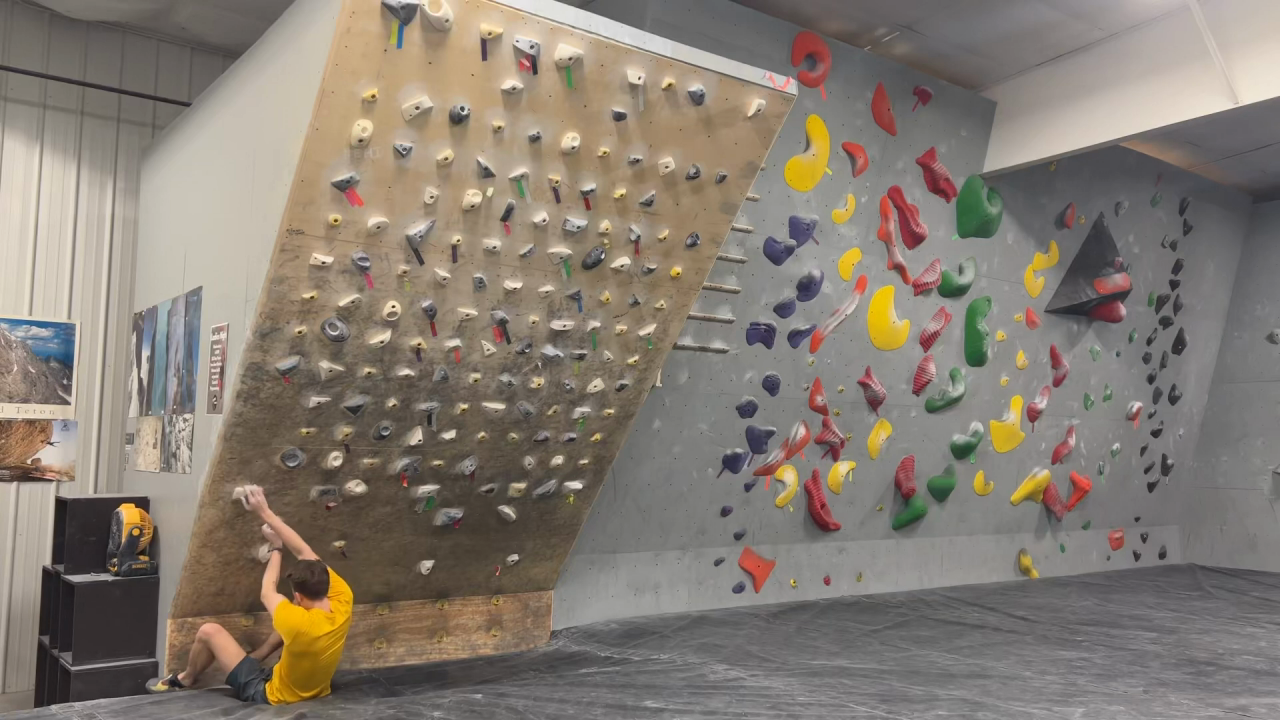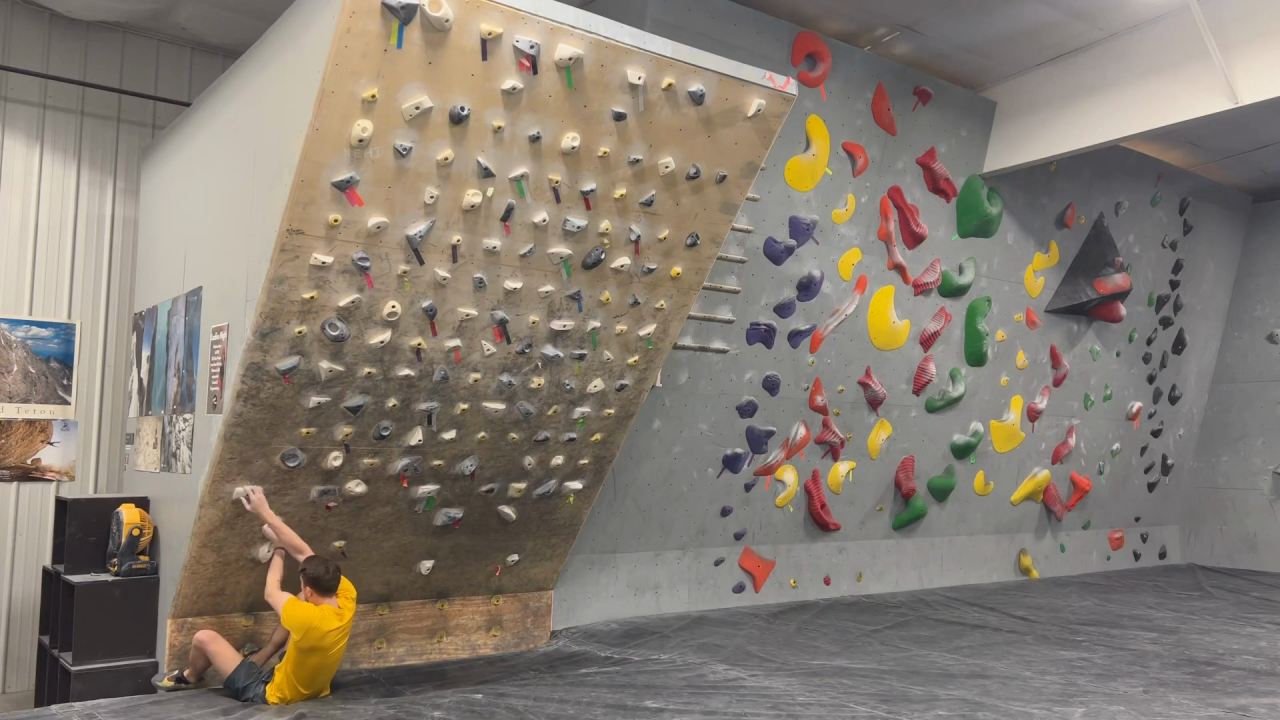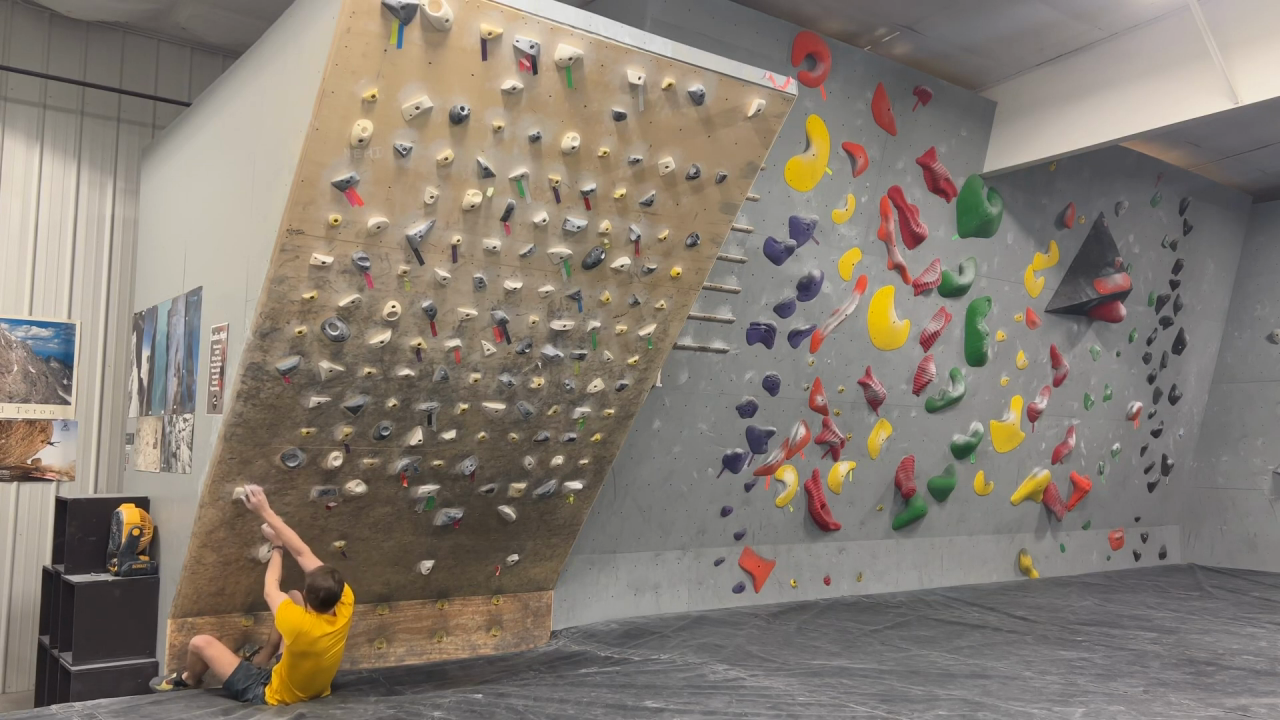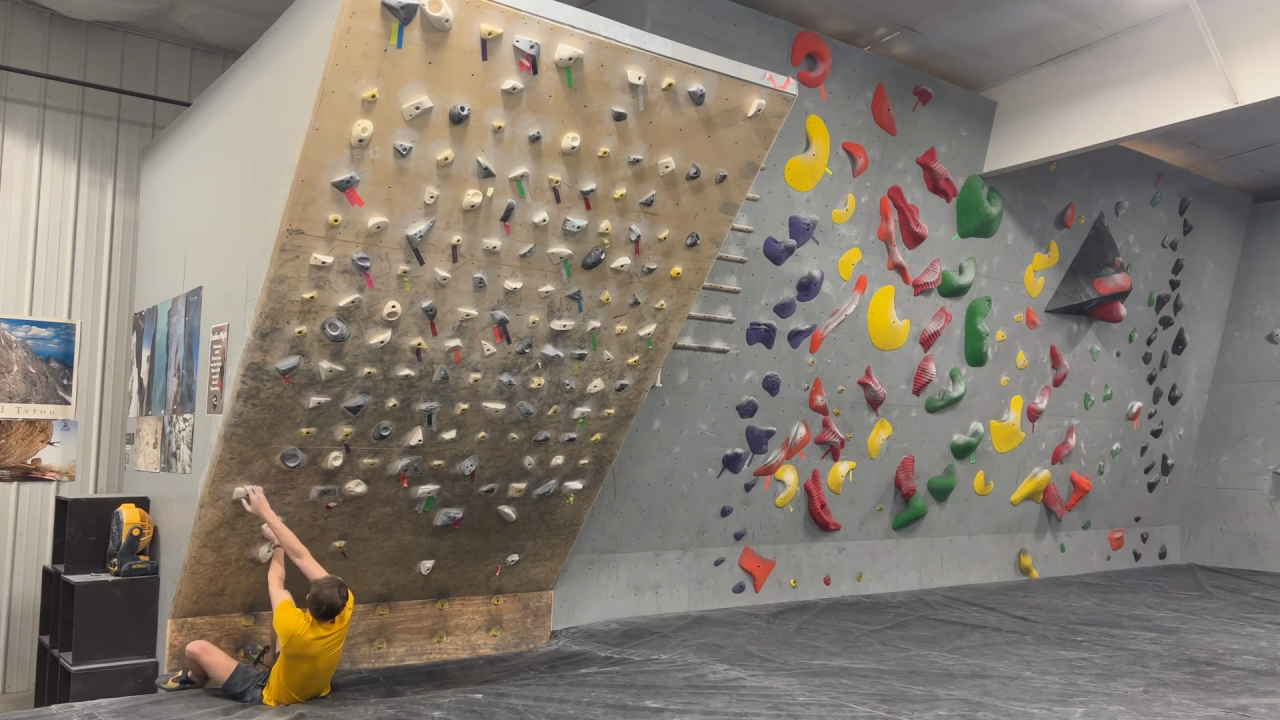
dt=0.5s
person 1, frame 1
left shoulder: (300, 623)
right shoulder: (343, 600)
left elbow: (267, 593)
right elbow: (305, 553)
left wrist: (276, 547)
right wrist: (265, 512)
left hip: (271, 695)
right hip: (313, 688)
left knee: (209, 631)
left ankle: (185, 679)
right ankle: (256, 657)
person 1, frame 2
left shoulder: (310, 618)
right shoulder: (347, 597)
left elbow: (272, 592)
right elbow: (303, 552)
left wrist: (279, 546)
right wrist: (265, 512)
left hip: (271, 694)
right hip: (312, 688)
left knee: (204, 638)
right knee: (297, 599)
left ankle: (189, 677)
right ankle: (259, 658)
person 1, frame 3
left shoulder: (301, 624)
right shoulder: (345, 603)
left elbow: (270, 591)
right elbow: (303, 553)
left wrist: (277, 545)
right wrist: (266, 512)
left hip: (271, 696)
right hip: (311, 688)
left knee: (200, 643)
right knee: (292, 596)
left ankle: (189, 680)
right ankle: (264, 658)
person 1, frame 4
left shoulder: (295, 627)
right shoulder: (345, 607)
left elbow: (275, 584)
right elbow: (301, 557)
left wrist: (277, 545)
right wrist: (266, 513)
left hip: (271, 696)
right hip: (312, 690)
left knee: (196, 648)
right knee: (286, 595)
left ankle: (194, 678)
right ankle: (271, 658)
